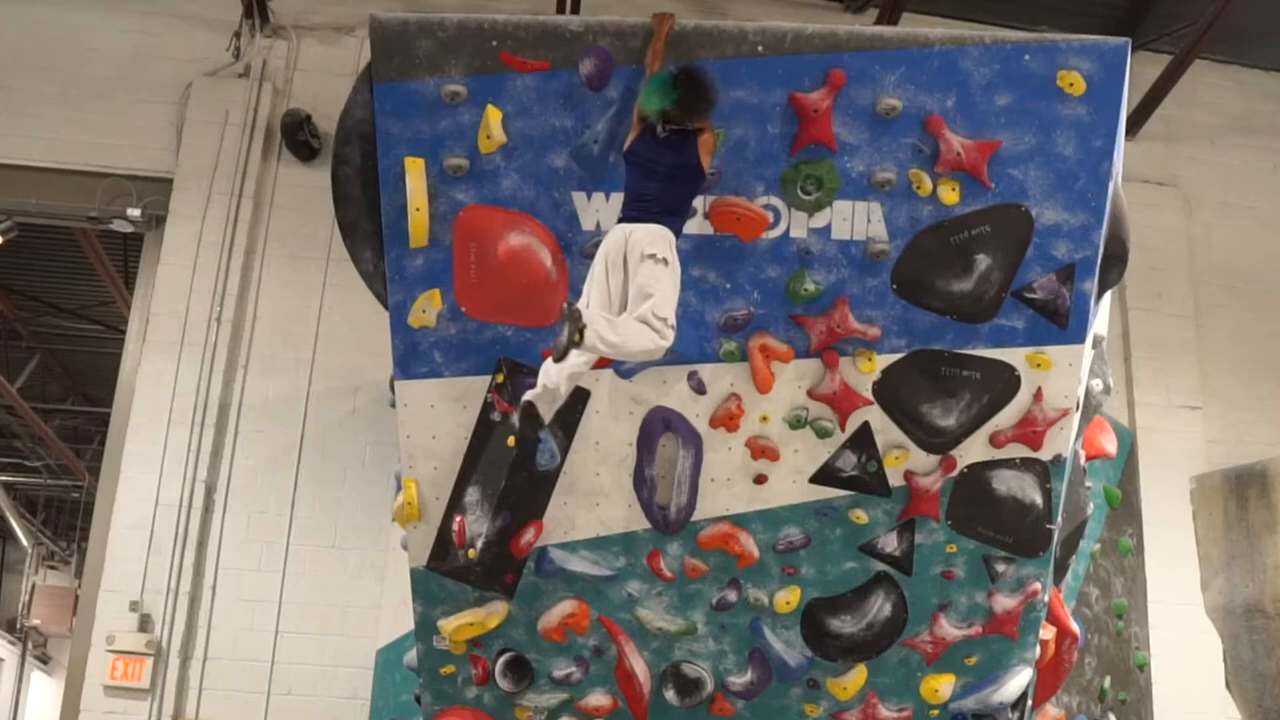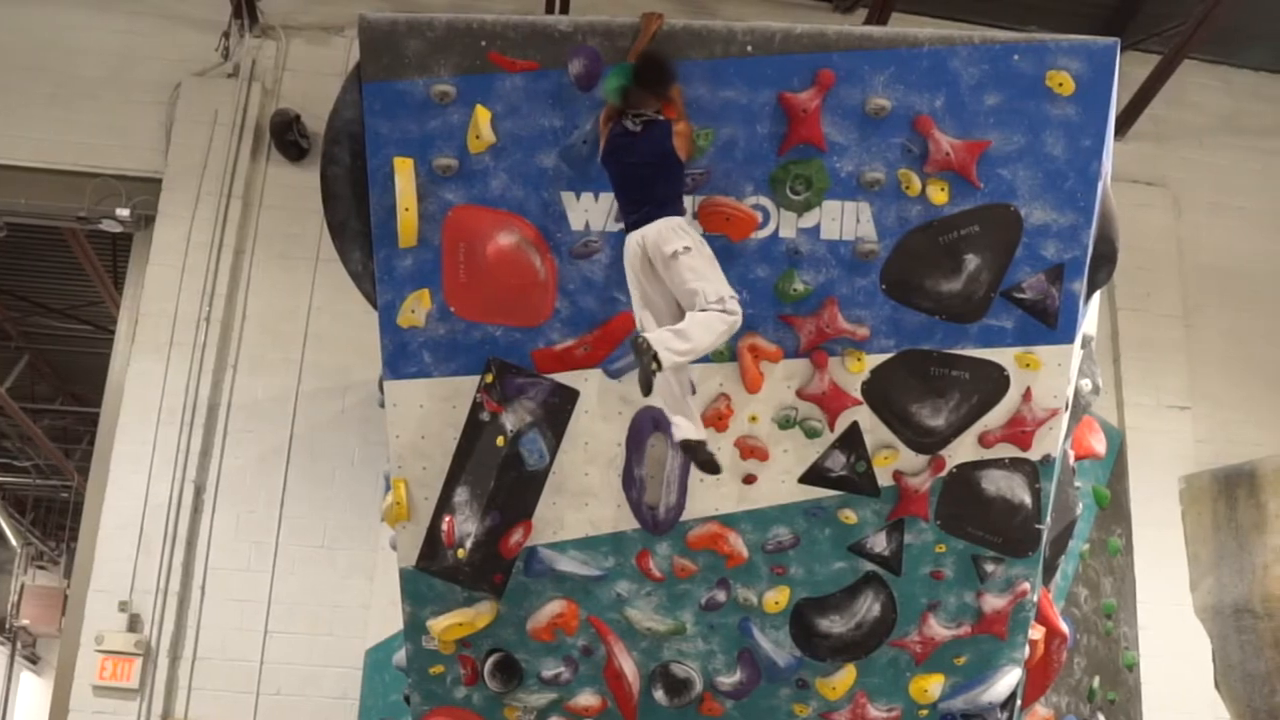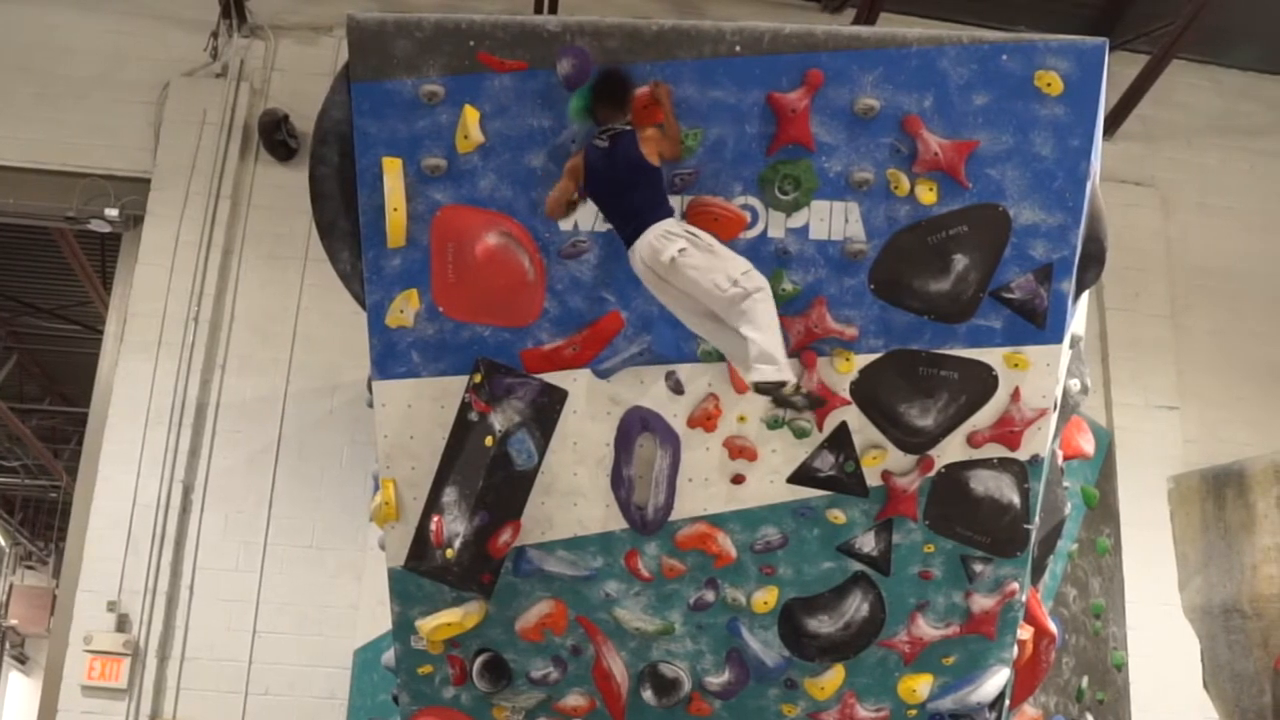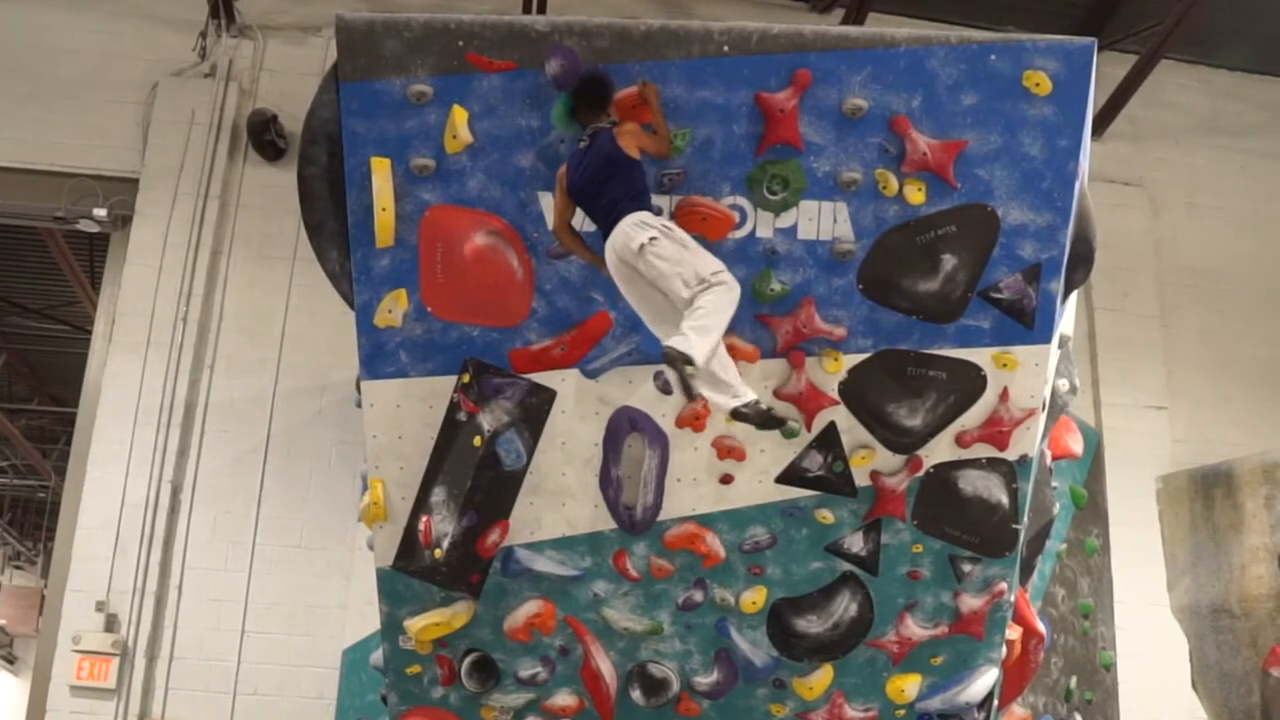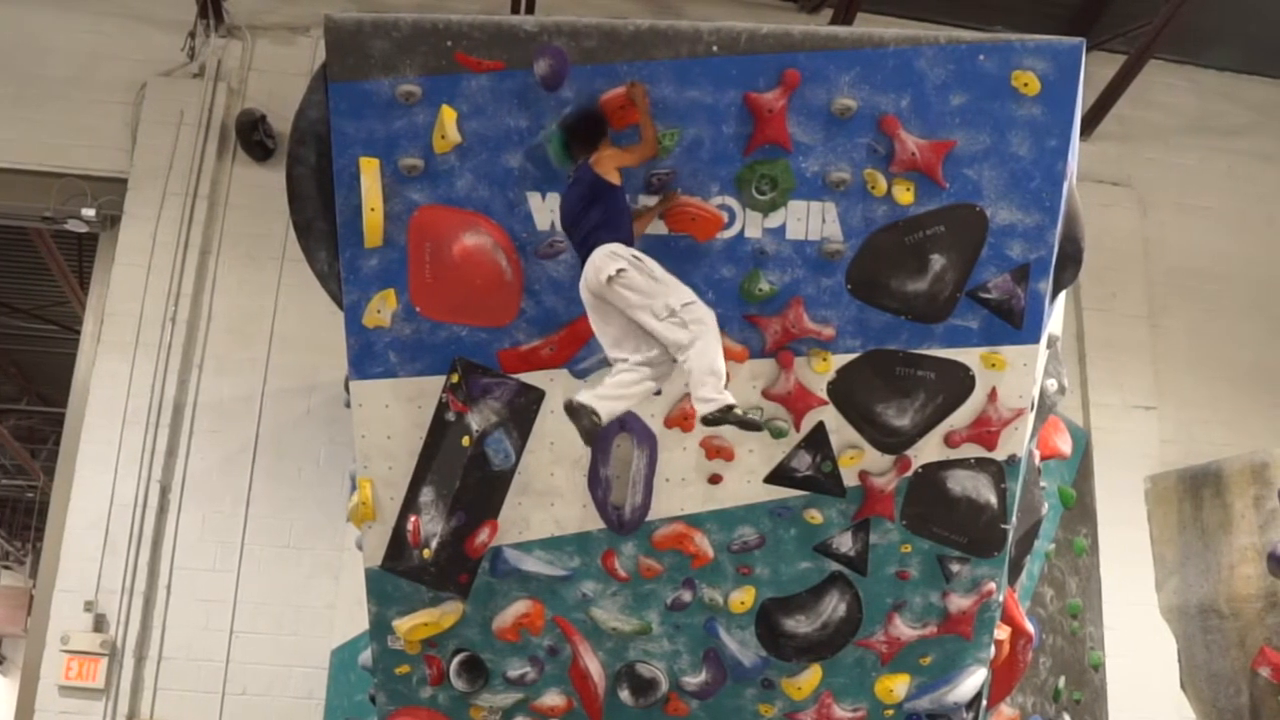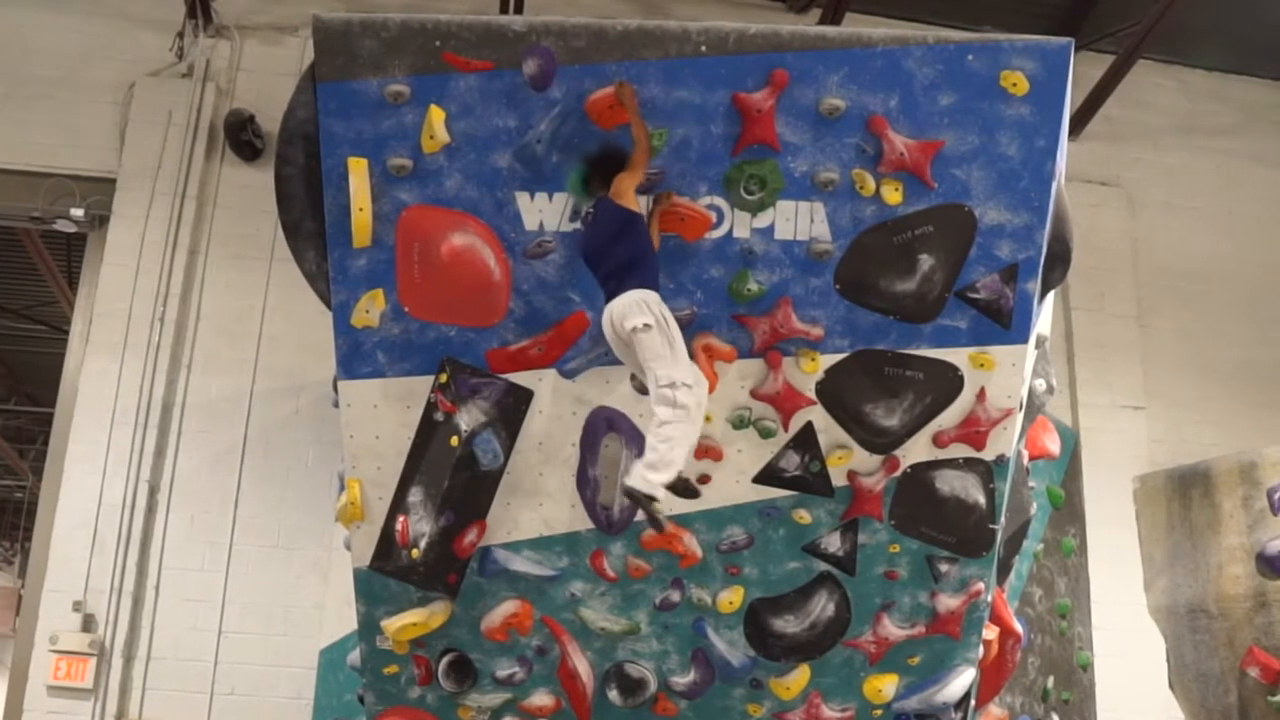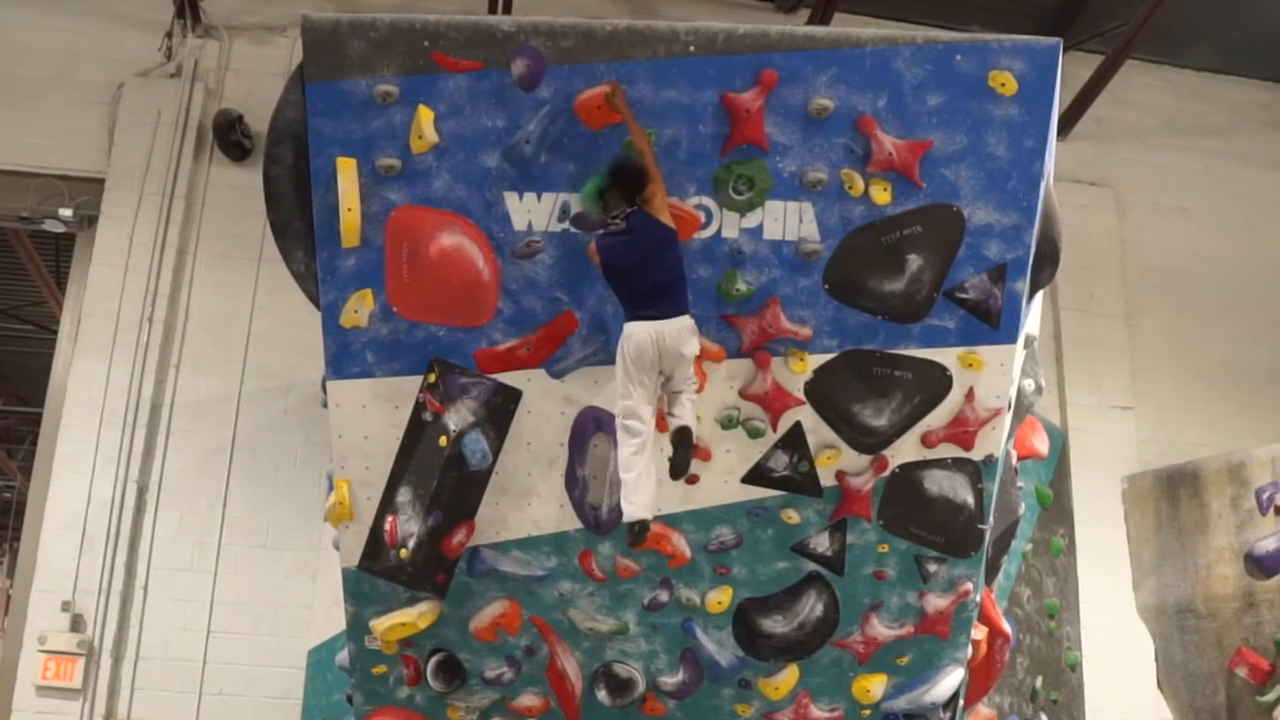
dt=0.7s
person 1, frame 1
left shoulder: (640, 130)
right shoulder: (703, 141)
left elbow: (649, 78)
left wrist: (659, 34)
right wrist: (696, 109)
left hip: (618, 235)
right hip: (656, 238)
left knee: (593, 329)
right knee: (654, 333)
left ankle: (540, 398)
right ankle: (584, 326)
person 1, frame 2
left shoulder: (608, 127)
right shoulder: (677, 131)
left elbow: (624, 79)
left wrist: (643, 36)
right wrist: (675, 105)
left hip: (635, 241)
right hip: (670, 230)
left knee: (666, 345)
right knee: (723, 310)
left ankle: (689, 433)
right ankle: (656, 348)
person 1, frame 3
left shoulder: (580, 162)
right shoulder: (646, 139)
left elbow: (555, 209)
right elbow: (676, 149)
left wrist: (579, 192)
right wrist: (666, 106)
left hip: (640, 254)
right hip: (668, 236)
left knee: (721, 321)
right knee: (751, 288)
left ankle: (782, 381)
right ankle: (772, 376)
person 1, frame 4
left shoulder: (568, 170)
right shoulder: (625, 132)
left elbow: (561, 229)
right elbow: (664, 147)
left wrist: (603, 263)
right wrist: (654, 105)
left hip: (613, 250)
right hip: (641, 229)
left knee: (683, 327)
right knee: (719, 285)
left ankle: (738, 399)
right ankle: (685, 351)
person 1, frame 5
left shoulder: (569, 198)
right shoulder: (603, 161)
right elbow: (650, 145)
left wrist: (662, 206)
right wrist: (641, 106)
left hip: (592, 280)
right hip: (615, 263)
left knee: (645, 360)
right knee: (696, 320)
left ankle: (590, 405)
right ankle: (718, 403)
person 1, frame 6
left shoulder: (590, 234)
right shoulder: (619, 193)
right elbow: (643, 152)
left wrist: (654, 213)
right wrist: (631, 108)
left hip: (615, 313)
right hip: (640, 306)
left knee: (691, 387)
right knee: (679, 396)
left ankle: (665, 470)
right ankle: (645, 482)
person 1, frame 7
left shoulder: (598, 247)
right shoulder: (657, 214)
right elbow: (649, 160)
right wrist: (625, 112)
left hip: (637, 334)
right hip: (679, 328)
left knee: (634, 423)
right knee: (682, 390)
left ankle: (636, 514)
right ankle: (682, 428)
